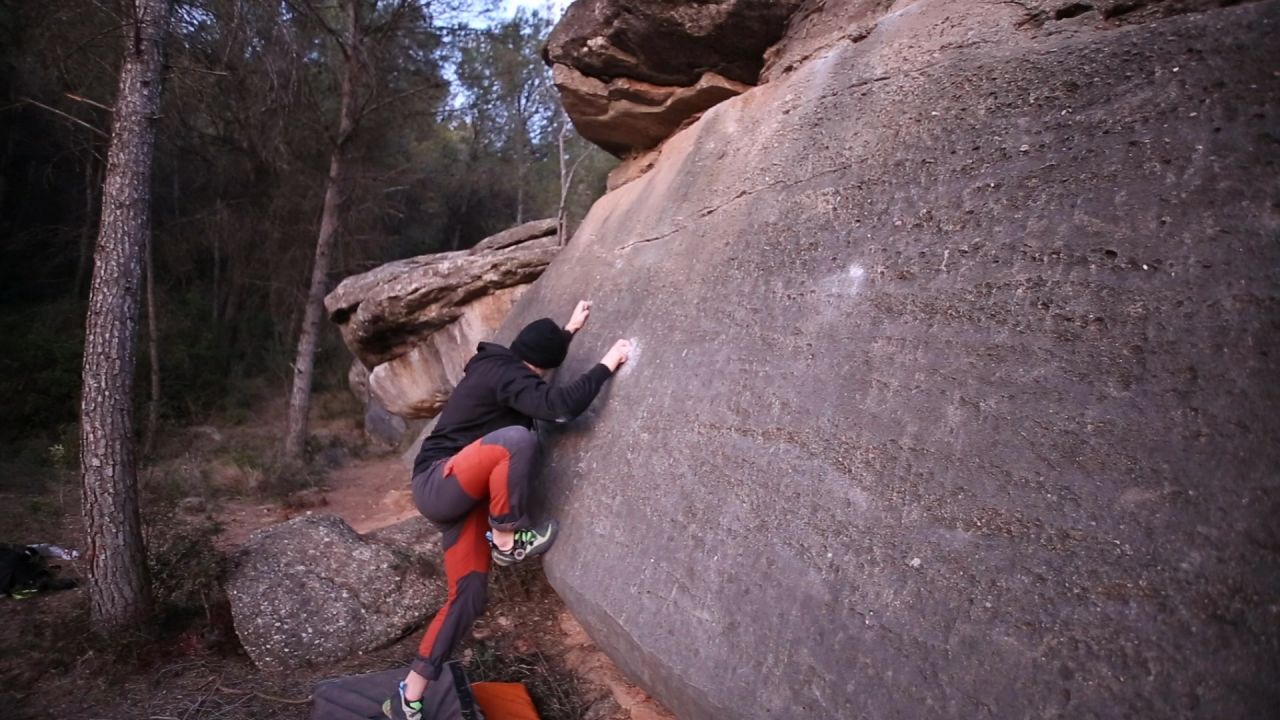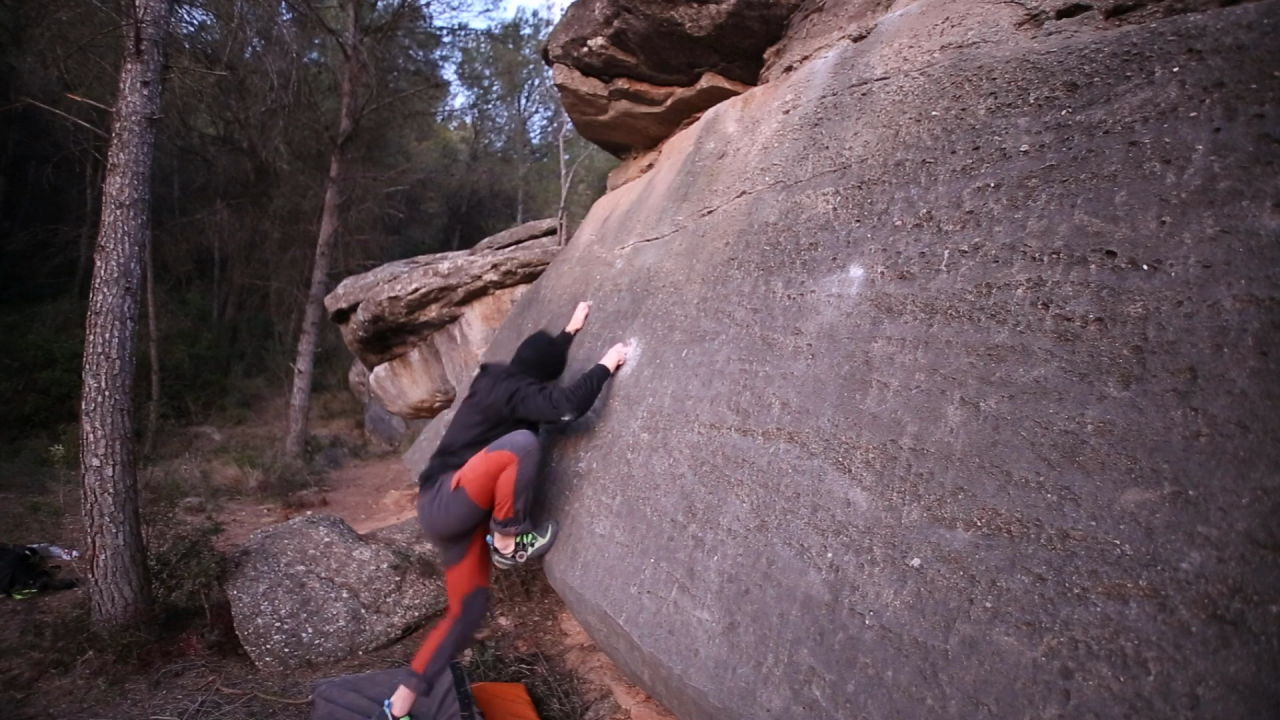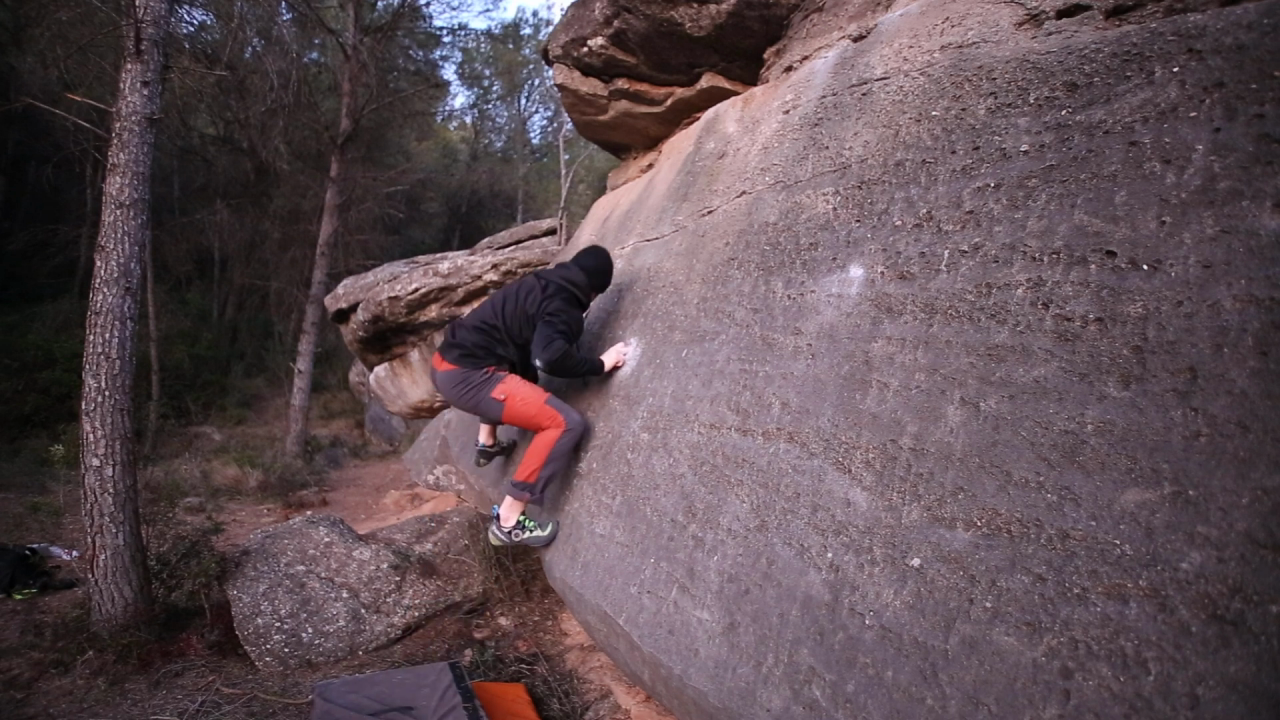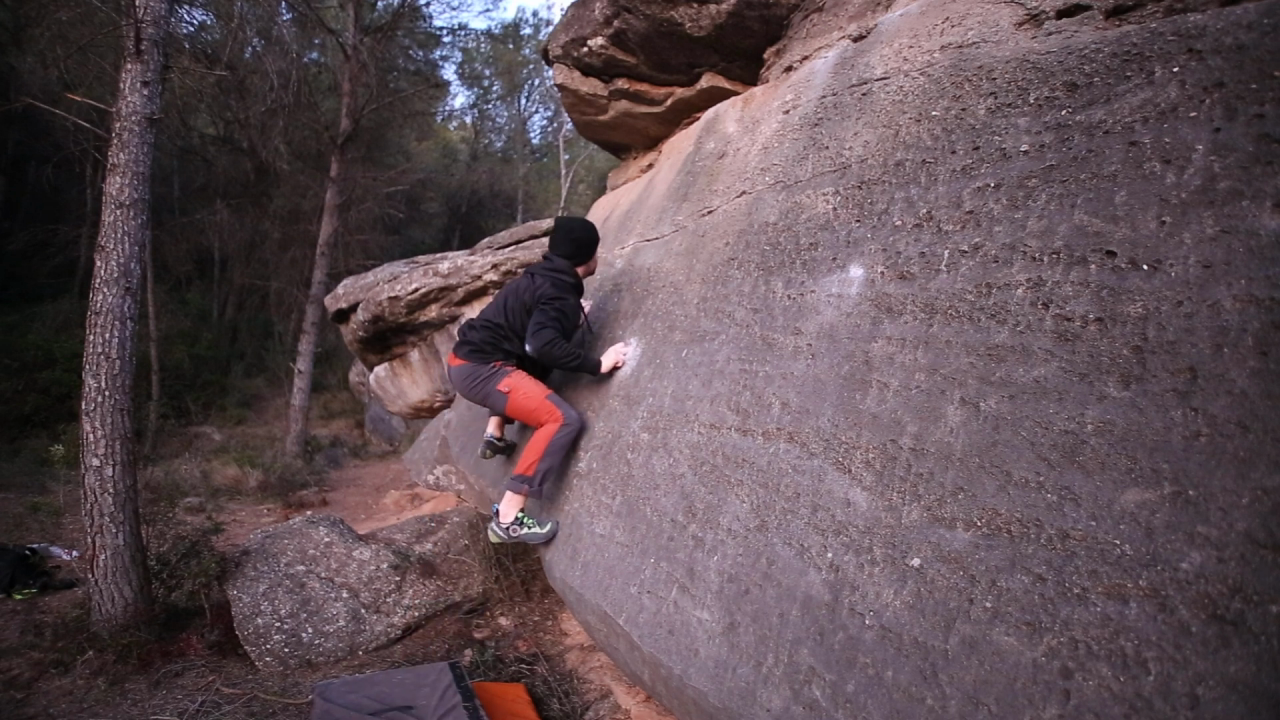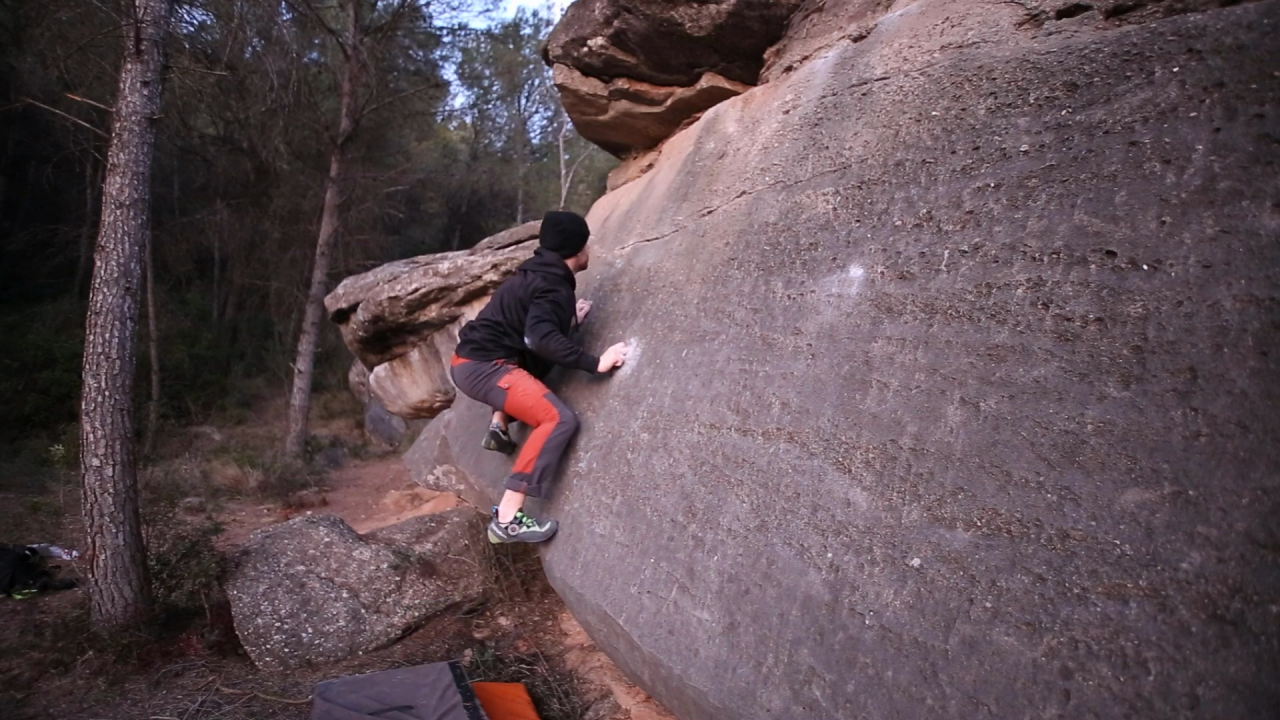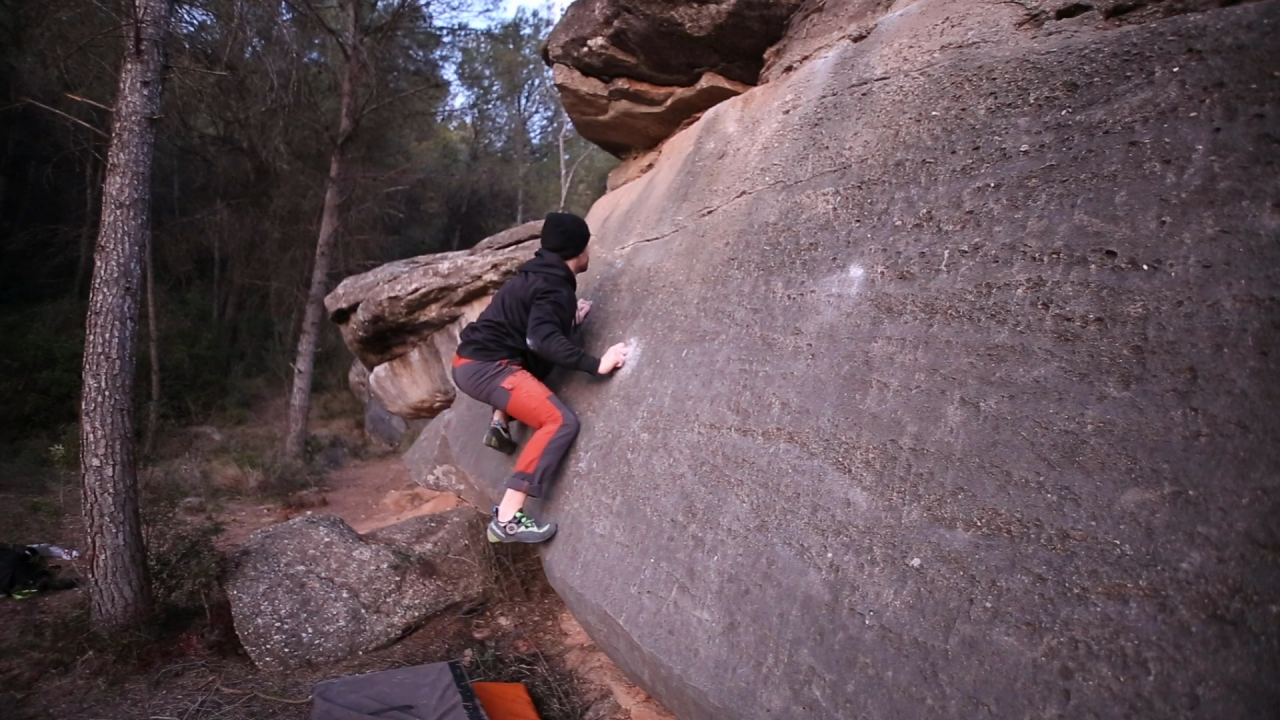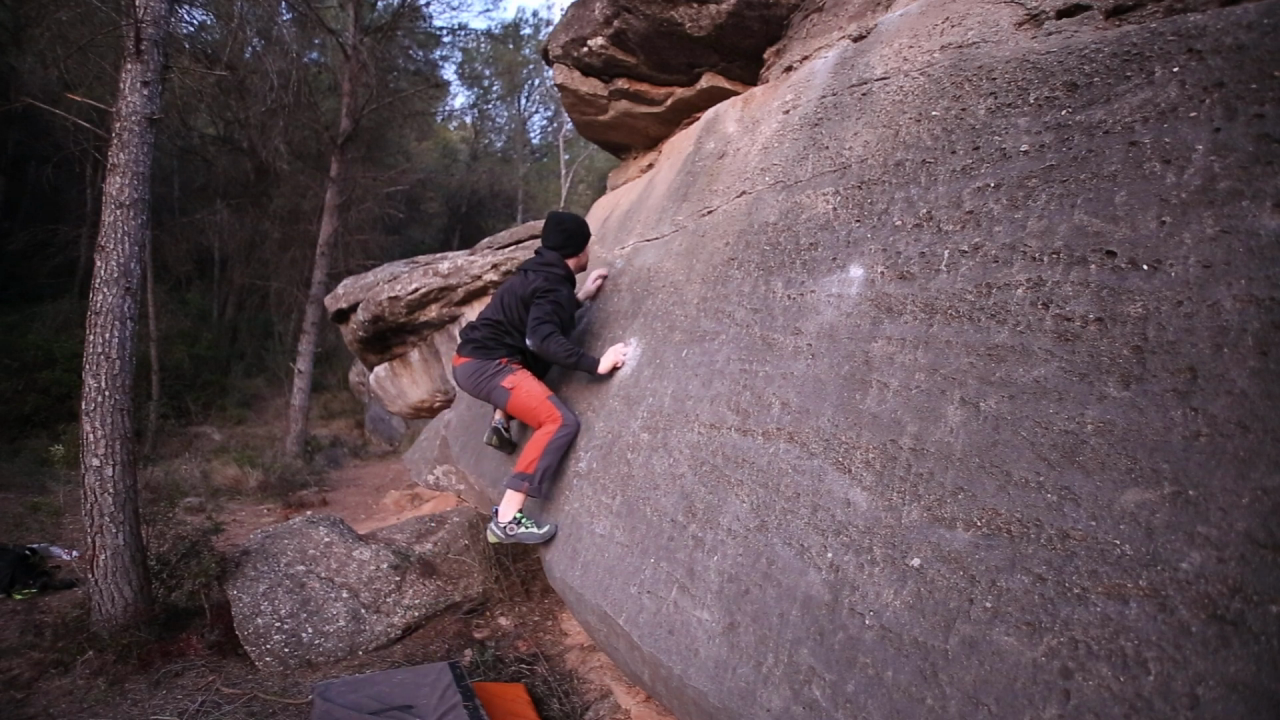
dt=0.5s
person 1, frame 1
left shoulder: (497, 365)
right shoulder: (508, 376)
left elbow: (536, 352)
right elbow: (559, 405)
left wrist: (569, 331)
right wrist: (606, 366)
left hip: (456, 492)
right hip: (438, 484)
left knee: (467, 596)
right knee: (515, 439)
right ankle: (507, 541)
person 1, frame 2
left shoulder: (496, 382)
right shoulder: (516, 391)
left elbow: (535, 364)
right elbow: (566, 405)
left wrist: (569, 333)
right wrist: (605, 367)
left hip: (450, 506)
right hip: (446, 501)
left knee: (465, 614)
right knee: (521, 444)
right ankle: (508, 543)
person 1, frame 3
left shoulder: (541, 284)
right shoulder: (563, 308)
right elbow: (549, 358)
left wrist: (568, 327)
right wrist: (600, 364)
left hip: (447, 364)
right hip: (468, 377)
right knee: (566, 423)
left ankle: (486, 442)
right ankle: (508, 522)
person 1, frame 4
left shoulder: (542, 278)
right shoulder: (560, 295)
right elbow: (542, 345)
left wrist: (572, 320)
right wrist: (597, 365)
left hip: (465, 361)
right hip: (481, 370)
left knee: (525, 369)
right knee: (563, 420)
left ankle: (494, 435)
right ankle: (508, 518)
person 1, frame 5
left shoulder: (536, 275)
right shoulder: (554, 288)
right elbow: (540, 338)
left wrist: (568, 320)
right wrist: (595, 363)
left hip: (468, 361)
right hip: (484, 368)
left knee: (528, 363)
right knee: (559, 419)
left ankle: (499, 429)
right ankle: (507, 519)
person 1, frame 6
left shoulder: (536, 276)
right shoulder: (555, 289)
right elbow: (542, 340)
left wrist: (569, 320)
right wrist: (596, 364)
left hip: (470, 362)
right hip: (486, 368)
left knee: (526, 365)
right knee: (560, 422)
left ankle: (499, 424)
right ankle: (507, 518)
person 1, frame 7
left shoulder: (538, 274)
right shoulder: (552, 286)
right elbow: (542, 339)
left wrist: (581, 297)
right wrist: (596, 364)
left hip: (471, 360)
right hip: (487, 367)
left knee: (526, 362)
right knee: (560, 422)
left ankle: (500, 424)
right ankle: (507, 519)
